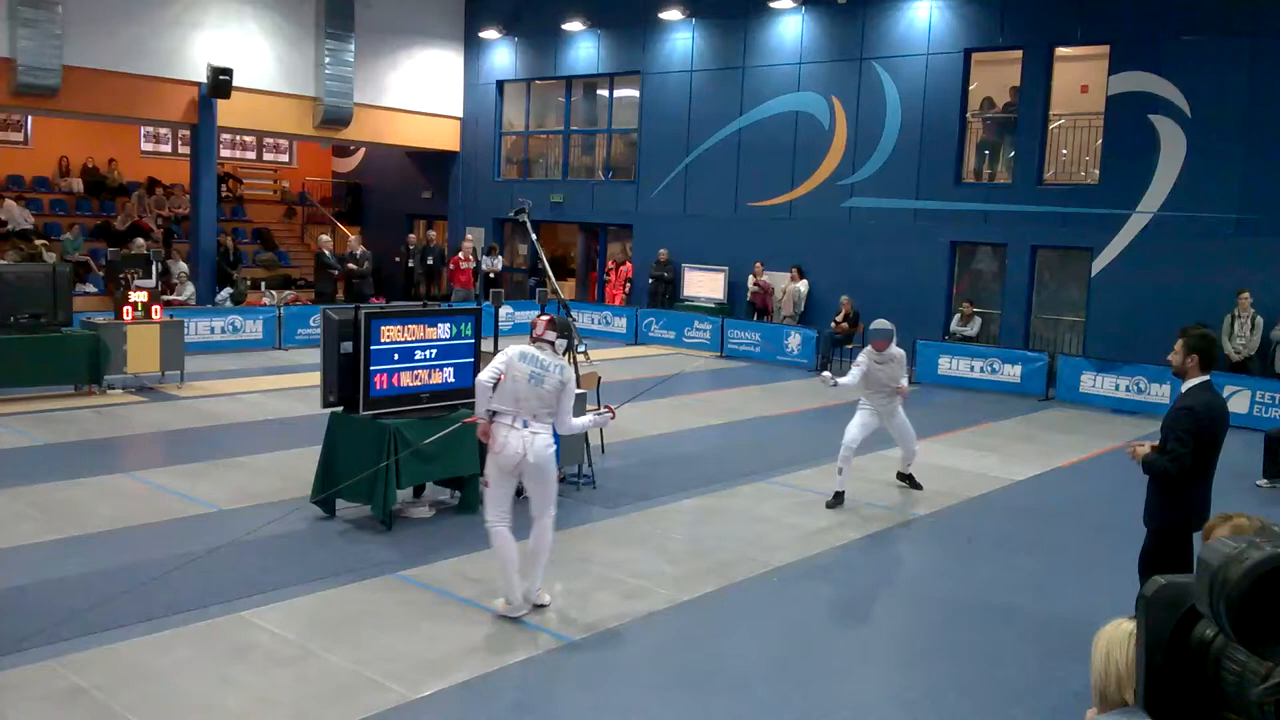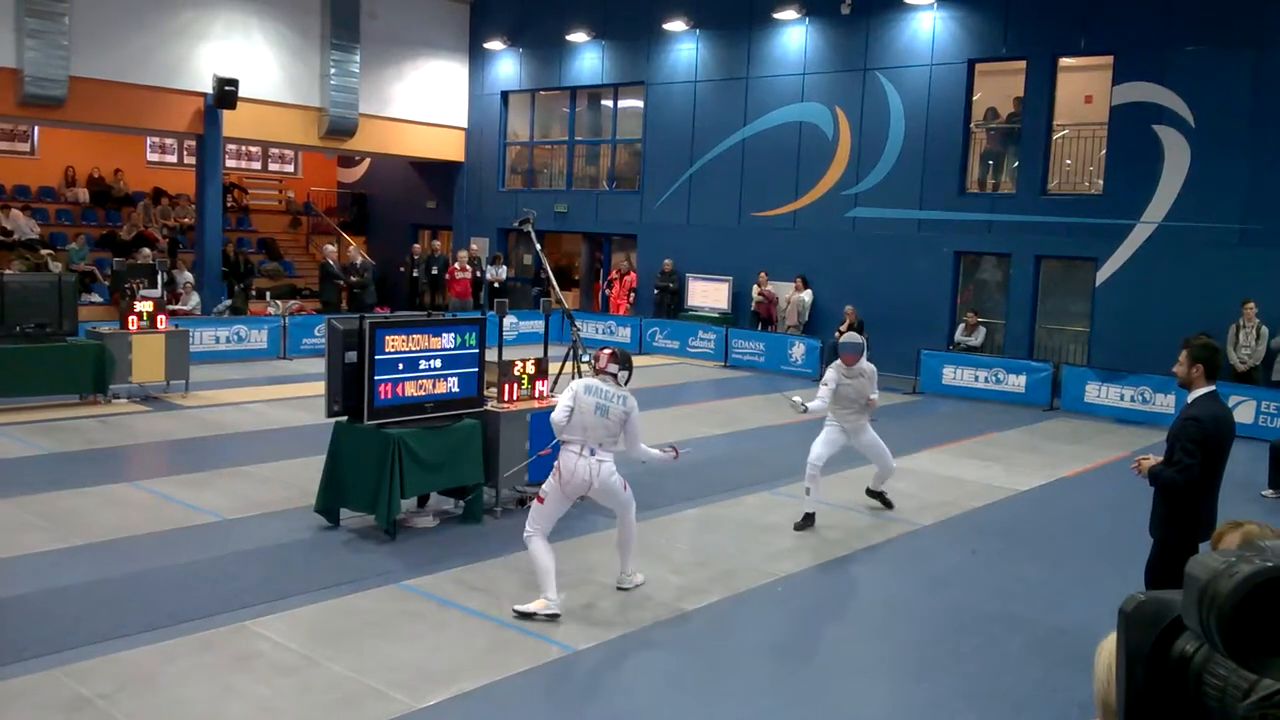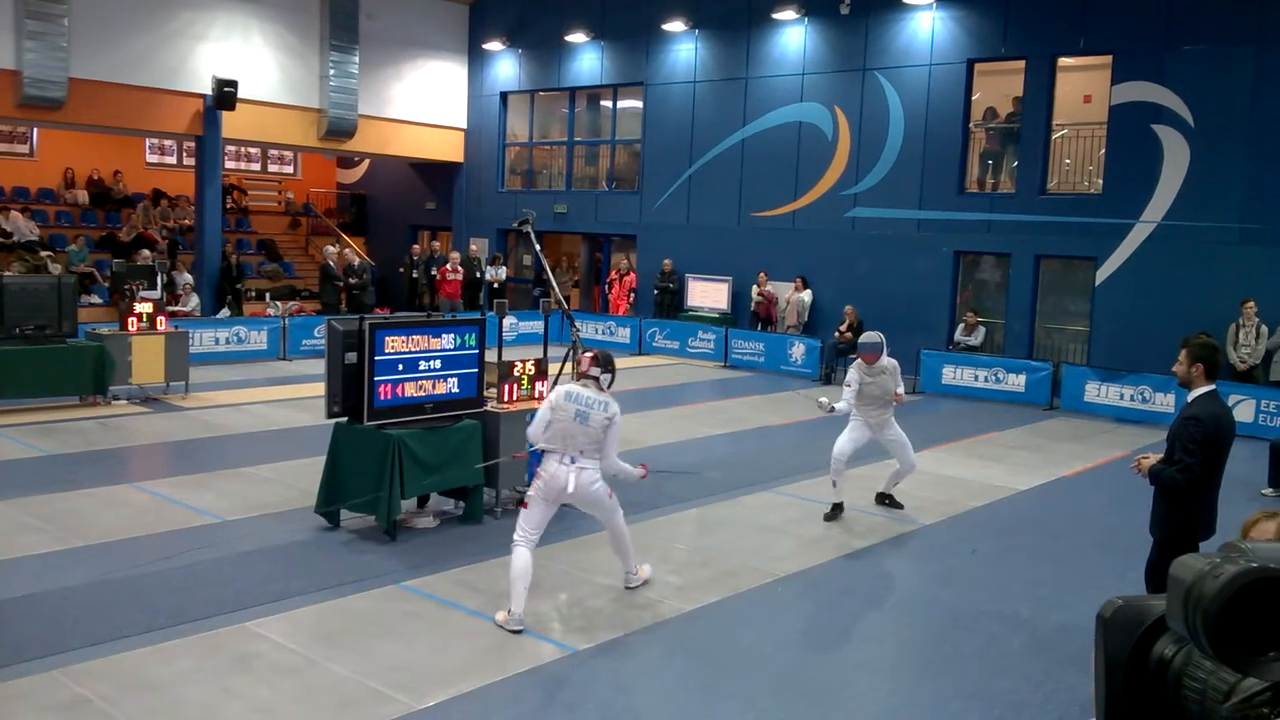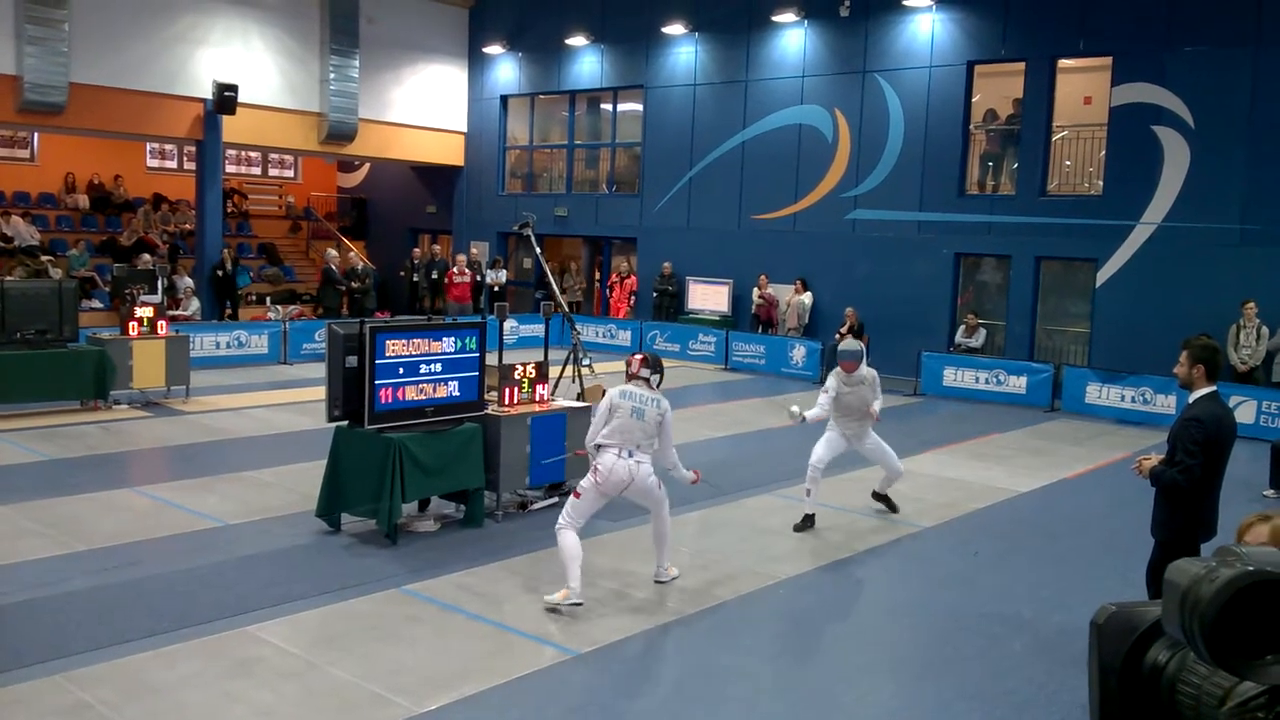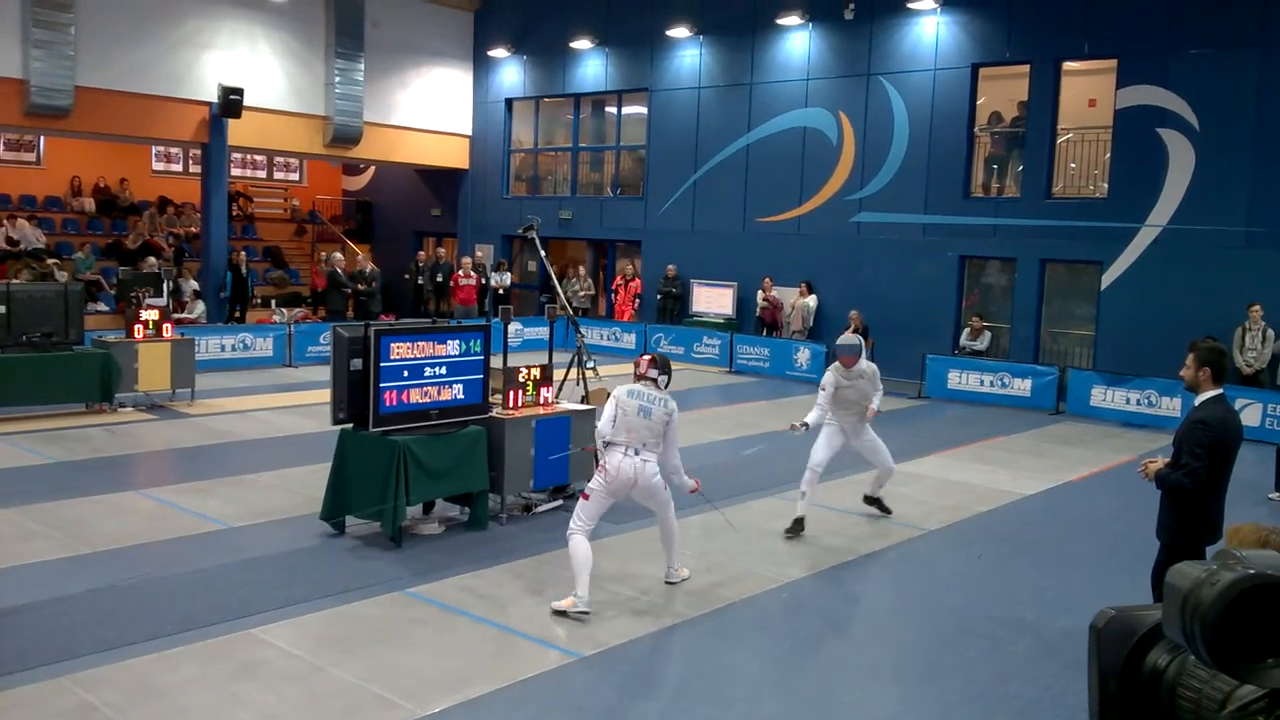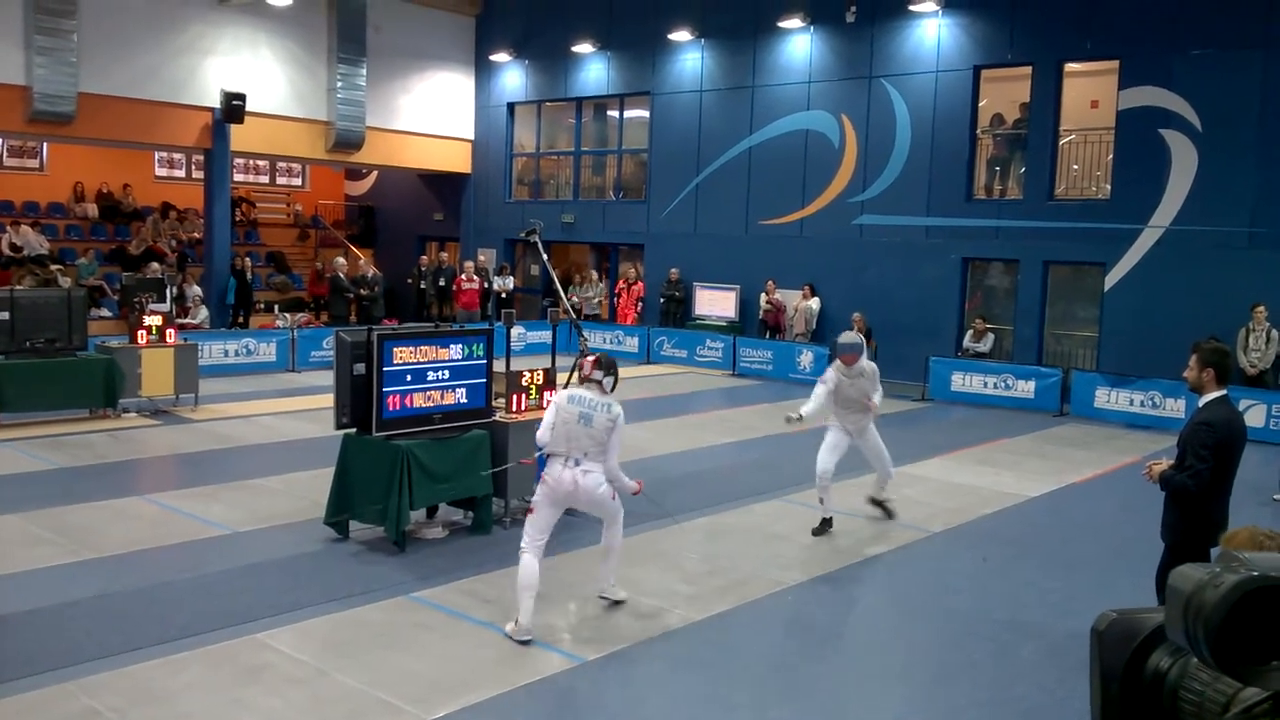
dt=0.7s
person 1, frame 1
left shoulder: (512, 352)
right shoulder: (565, 371)
left elbow: (483, 380)
right elbow: (564, 426)
left wrist: (482, 417)
right wrist: (597, 420)
left hip: (504, 441)
right hip: (540, 445)
left knee: (498, 522)
right knee: (543, 518)
left ankle: (514, 600)
right ankle: (533, 591)
person 1, frame 2
left shoulder: (579, 386)
right shoulder: (628, 401)
left elbow: (557, 419)
right elbow: (635, 449)
left wrist: (569, 440)
right wrist: (663, 455)
left hip: (570, 467)
right hip: (604, 472)
left knee: (534, 533)
right knee: (627, 510)
left ankle: (550, 600)
right ankle: (626, 574)
person 1, frame 3
left shoulder: (560, 392)
right shoulder: (611, 408)
left elbow: (533, 434)
right elbow: (608, 462)
right wrist: (635, 472)
left hip: (551, 474)
right hip: (587, 479)
left knee: (522, 543)
right knee: (615, 518)
left ankle: (515, 614)
right ankle: (632, 574)
person 1, frame 4
left shoulder: (615, 394)
right shoulder: (662, 405)
left elbow: (592, 438)
right elbow: (666, 454)
right wrist: (685, 475)
left hip: (607, 468)
right hip: (640, 473)
left knee: (566, 527)
right knee: (661, 508)
left ankle: (572, 590)
right ankle: (663, 569)
person 1, frame 5
left shoulder: (621, 392)
right shoulder: (669, 405)
left elbow: (602, 431)
right elbow: (670, 456)
right wrist: (685, 482)
left hip: (614, 468)
right hip: (647, 472)
left knee: (578, 531)
right knee: (666, 512)
left ankle: (580, 597)
right ankle: (673, 570)
person 1, frame 6
left shoulder: (562, 397)
right shoulder: (614, 411)
left elbow: (542, 440)
right elbow: (610, 464)
right wrist: (629, 486)
left hip: (556, 478)
right hip: (592, 482)
left knee: (530, 549)
right knee: (614, 518)
left ankle: (523, 624)
right ankle: (609, 586)
person 2, frame 1
left shoulder: (1188, 407)
right shoulder: (1214, 399)
left elbow: (1173, 468)
left wrist: (1146, 458)
right wrist: (1158, 449)
left hip: (1174, 508)
right hip: (1189, 504)
left knee: (1154, 575)
right knee: (1176, 573)
person 2, frame 2
left shoulder: (1194, 418)
right shoulder: (1220, 410)
left elbow: (1180, 480)
left wrist: (1152, 470)
right wrist: (1164, 462)
left hip: (1179, 520)
right hip: (1195, 516)
left knee: (1160, 585)
right knee: (1179, 584)
person 2, frame 3
left shoulder: (1194, 416)
right shoulder: (1219, 408)
left elbow: (1181, 478)
left wrist: (1152, 469)
right wrist: (1164, 459)
left hip: (1180, 518)
right hip: (1196, 514)
left knee: (1160, 583)
person 2, frame 4
left shoulder: (1195, 417)
right shoulder: (1220, 409)
left elbow: (1183, 480)
left wrist: (1153, 471)
right wrist: (1165, 460)
left hip: (1181, 520)
right hip: (1195, 516)
left knee: (1161, 585)
person 2, frame 5
left shoulder: (1201, 420)
right shoulder: (1227, 413)
left elbow: (1188, 482)
left wrist: (1159, 474)
right wrist: (1170, 464)
left hip: (1187, 523)
right hip: (1202, 519)
left knee: (1166, 587)
person 2, frame 6
left shoulder: (1206, 421)
right shoulder: (1231, 414)
left elbow: (1193, 484)
left wrist: (1164, 476)
right wrist: (1175, 466)
left hip: (1191, 525)
right hip: (1207, 520)
left knee: (1170, 586)
person 3, frame 1
left shoulder: (899, 355)
right shoulder: (865, 356)
right elbow: (852, 378)
left wrist: (904, 387)
right wrist: (834, 381)
left hip: (893, 409)
right hip: (869, 408)
left knee: (910, 449)
right knee: (848, 443)
left ankle: (904, 473)
right ankle: (839, 493)
person 3, frame 2
left shoulder: (870, 370)
right shoulder: (834, 372)
right elbow: (822, 401)
left wrist: (873, 401)
right wrist: (804, 407)
left hip: (861, 428)
right hip: (836, 426)
left knee: (888, 467)
right knee: (814, 462)
left ankle: (875, 490)
right ankle: (809, 515)
person 3, frame 3
left shoulder: (892, 365)
right shoulder: (856, 371)
left elbow: (899, 385)
right elbow: (847, 404)
left wrist: (900, 395)
right wrist: (831, 407)
left hip: (886, 422)
right hip: (861, 421)
left knee: (909, 464)
right knee: (838, 454)
left ankle: (883, 494)
right ankle: (837, 504)
person 3, frame 4
left shoulder: (871, 376)
right shoulder: (835, 379)
left elbow: (877, 398)
right elbow: (821, 410)
left wrist: (875, 409)
right wrist: (802, 416)
left hip: (864, 433)
right hip: (838, 432)
left knee: (897, 470)
right knee: (816, 463)
left ankle: (880, 493)
right ankle: (809, 516)
person 3, frame 5
left shoulder: (870, 369)
right shoulder: (832, 374)
left elbow: (878, 390)
right elbow: (820, 408)
left wrist: (874, 406)
right wrist: (804, 424)
left hip: (860, 428)
right hip: (834, 426)
left knee: (888, 467)
right knee: (814, 465)
left ankle: (872, 496)
right ankle: (799, 519)
person 3, frame 6
left shoulder: (871, 369)
right shoulder: (833, 373)
right elbow: (816, 400)
left wrist: (875, 402)
right wrist: (799, 416)
left hip: (865, 428)
right hip: (839, 428)
left knee: (886, 472)
right knee: (823, 471)
left ankle: (878, 498)
right ankle: (826, 518)
